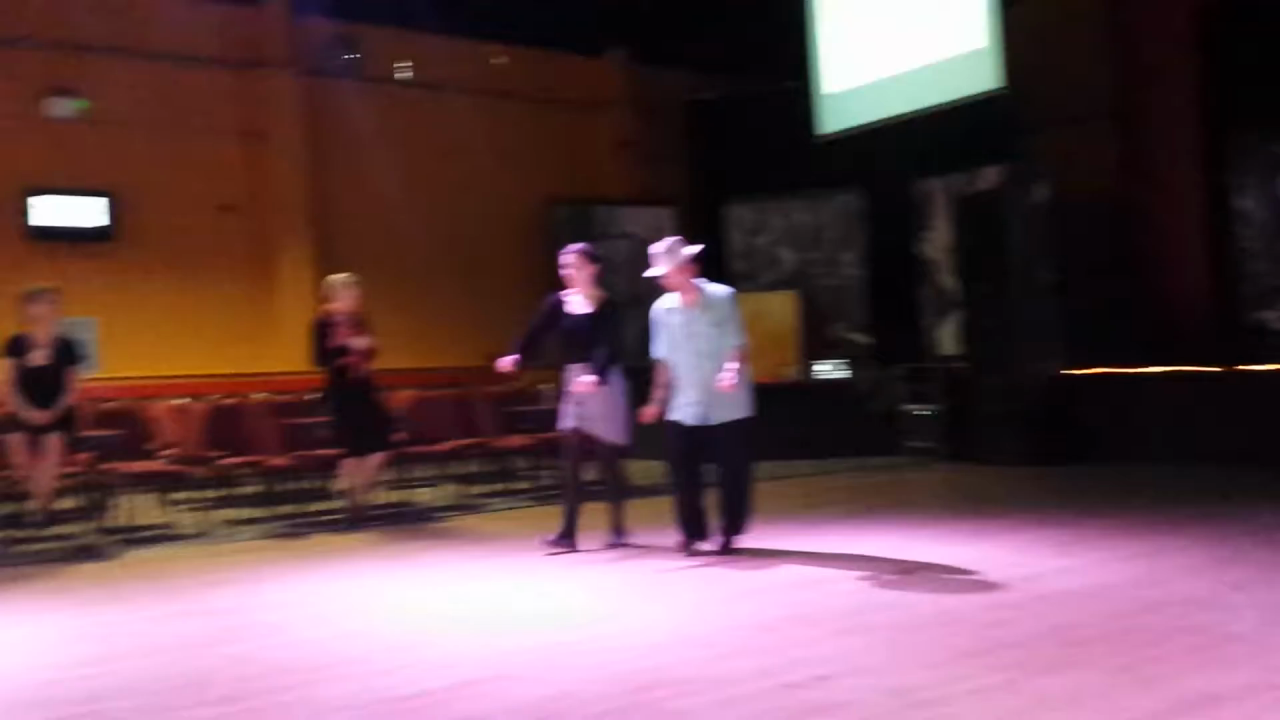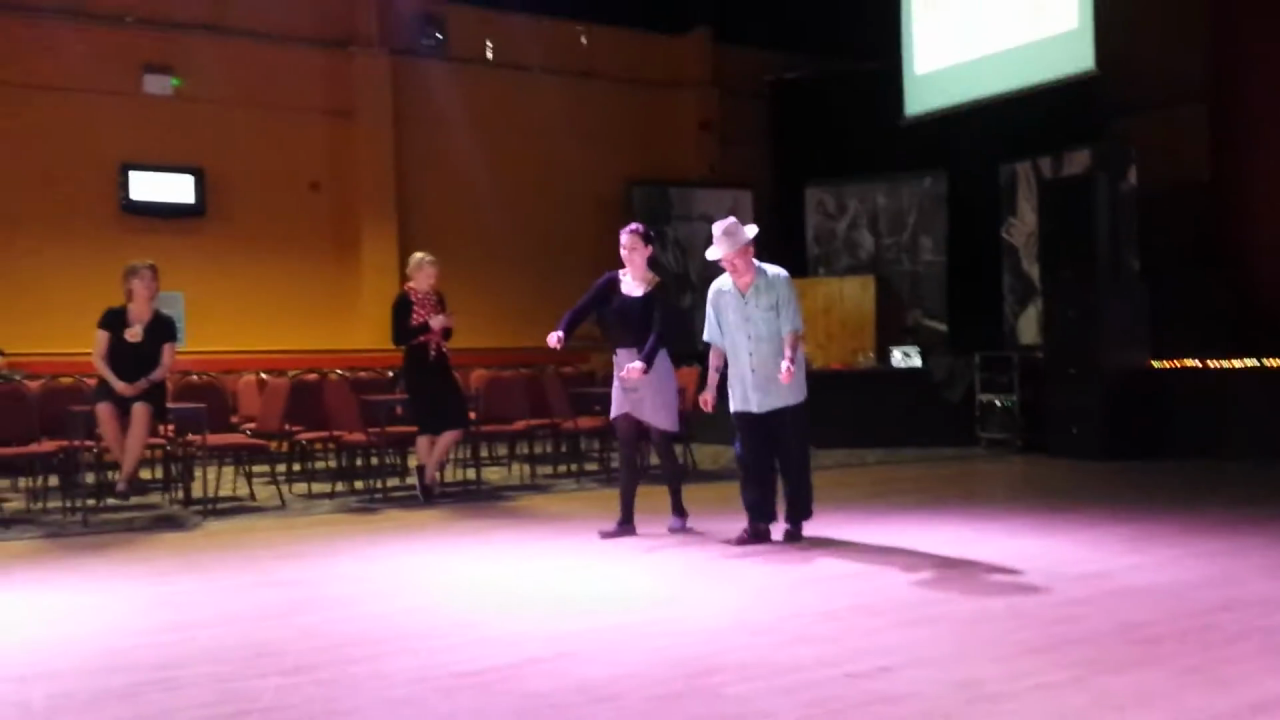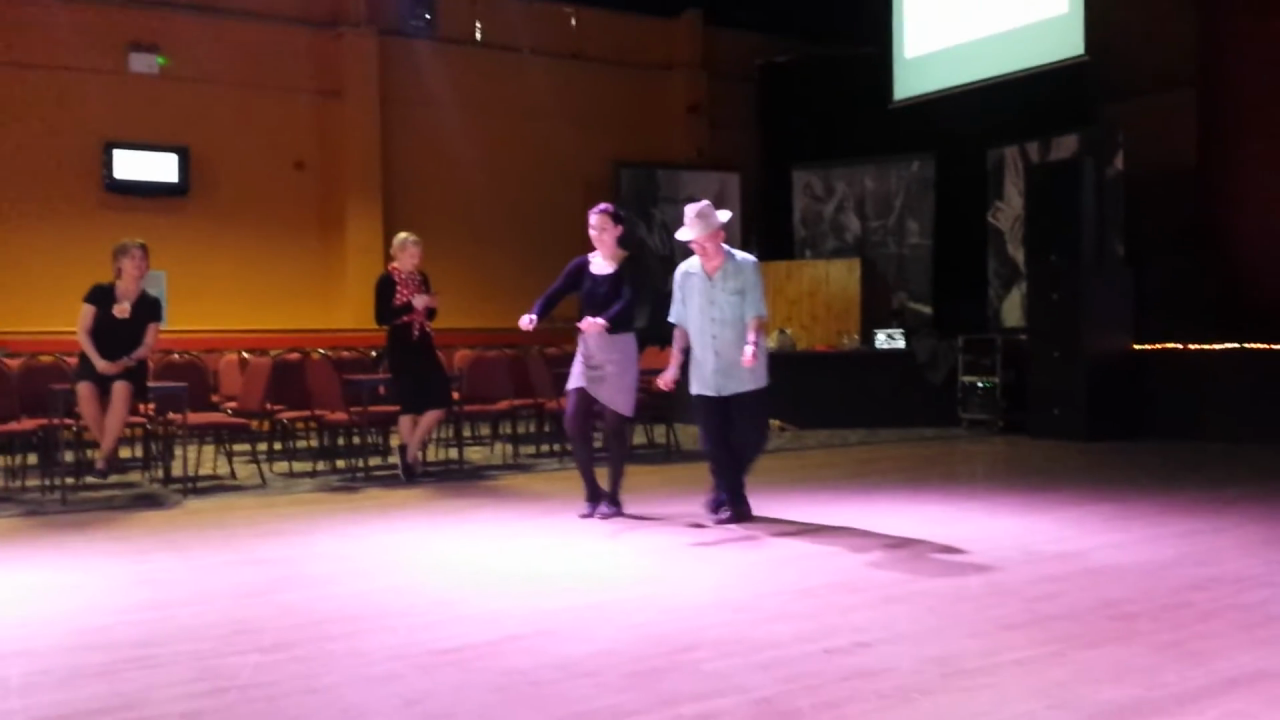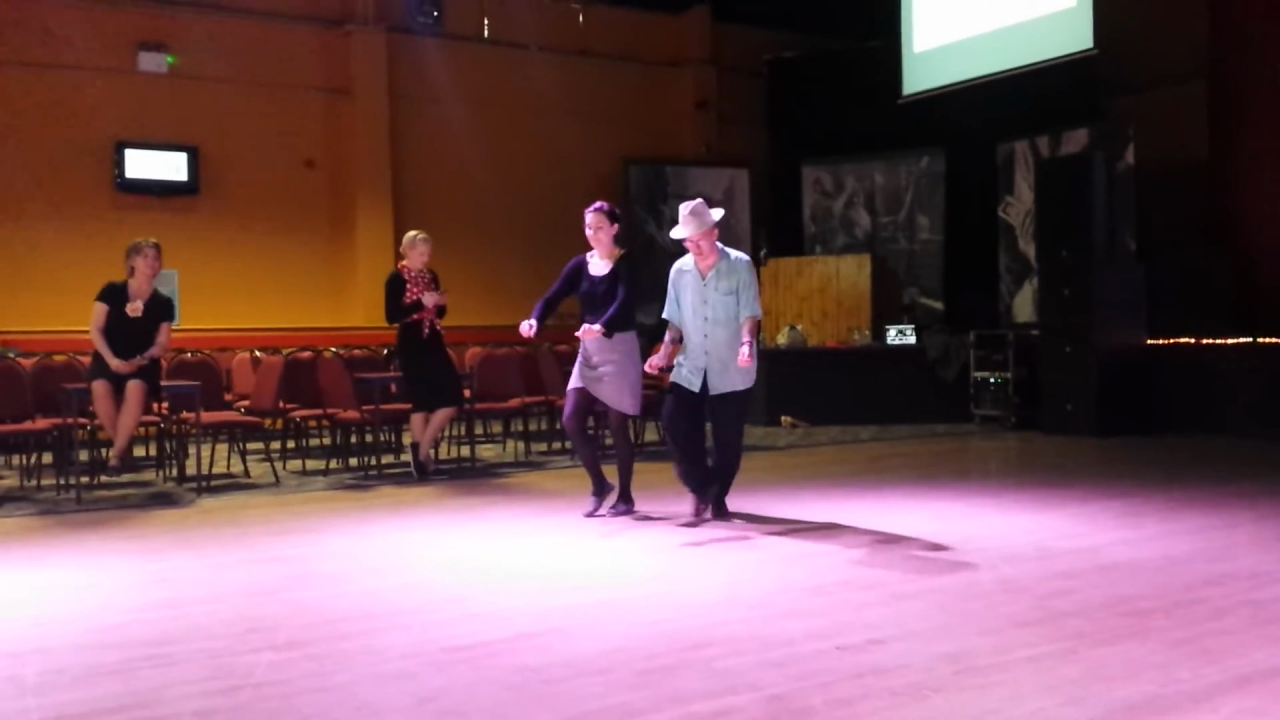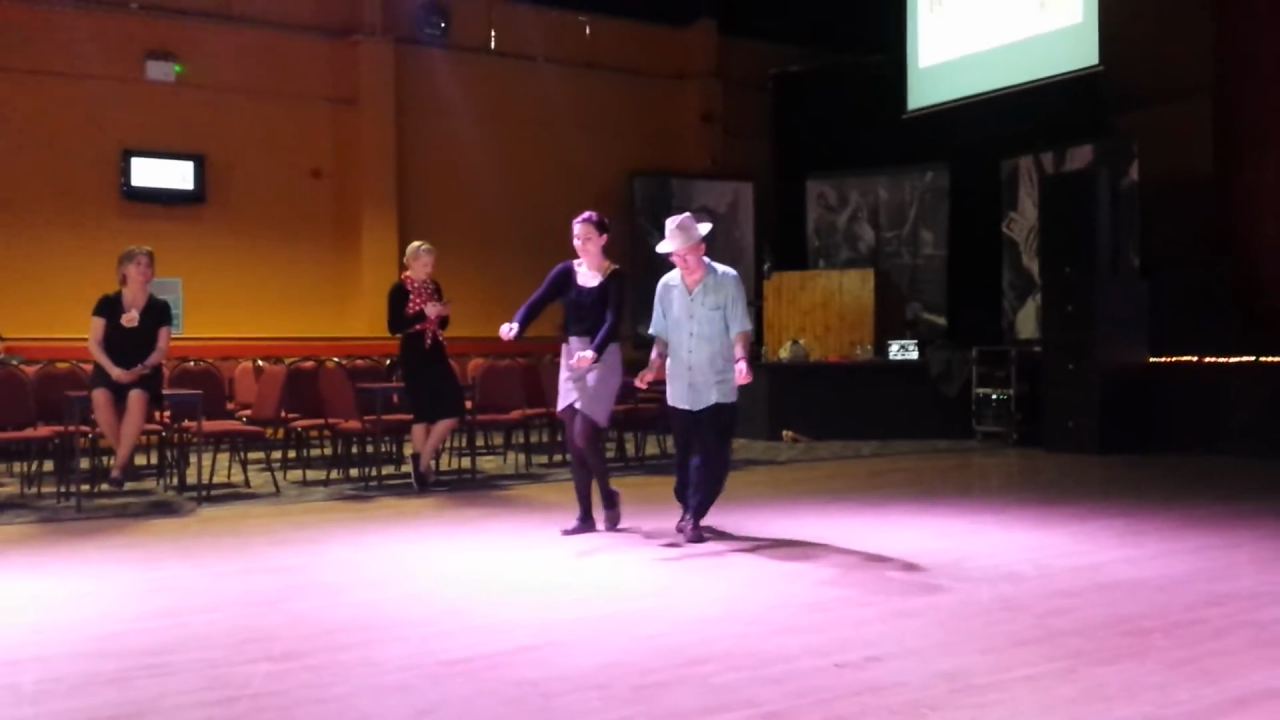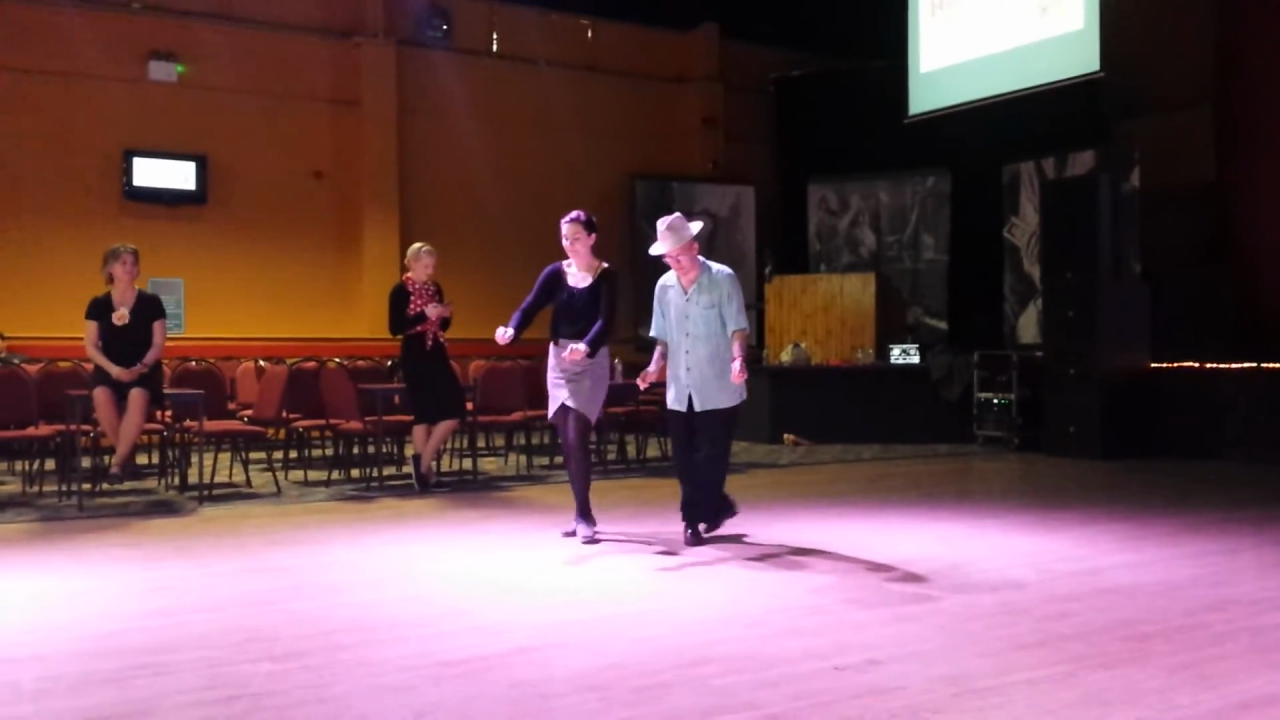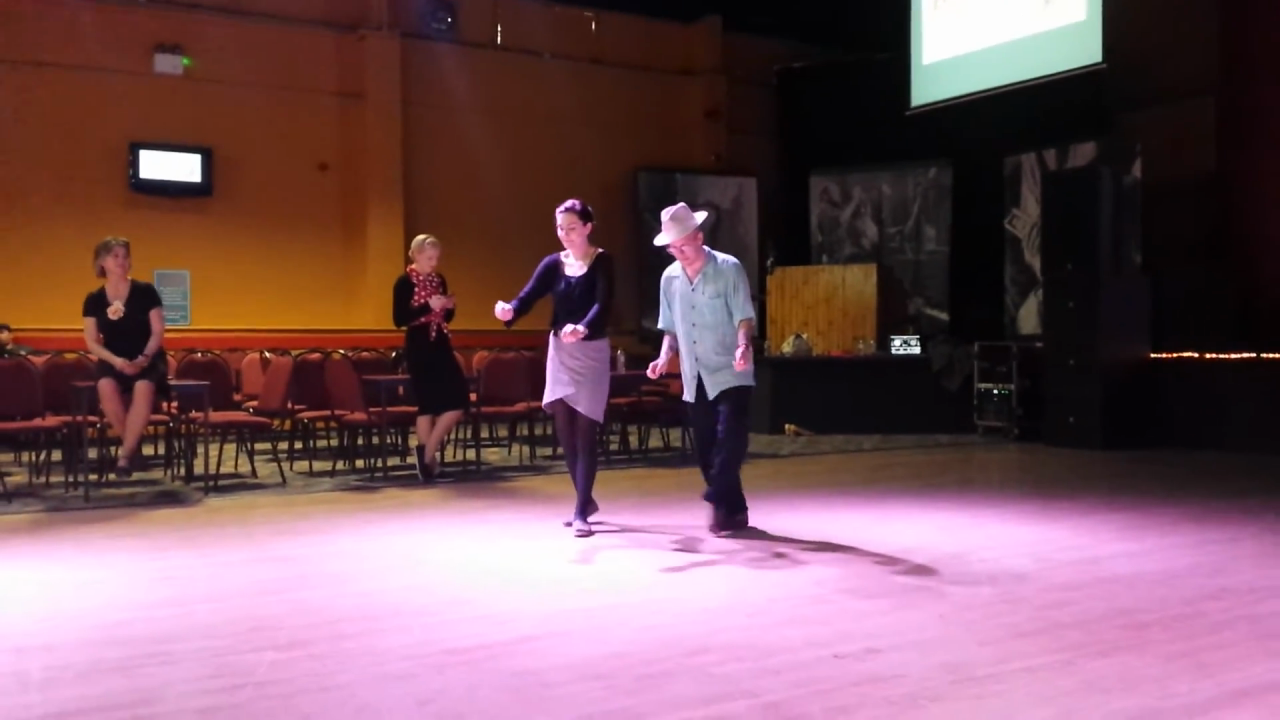
dt=0.3s
person 1, frame 1
left shoulder: (722, 298)
right shoulder: (662, 310)
left elbow: (735, 344)
right elbow: (665, 359)
left wrist: (733, 369)
right wrist: (658, 399)
left hip: (727, 404)
right hip: (685, 407)
left knee: (733, 469)
right knee: (682, 464)
left ankle: (730, 532)
right ankle: (694, 531)
person 1, frame 2
left shoulder: (778, 280)
right shoulder: (717, 291)
left elbow: (791, 328)
right elbow: (717, 344)
left wrist: (788, 359)
right wrist: (711, 385)
left hip: (783, 389)
right hip: (743, 392)
left knee: (792, 455)
right knee: (751, 459)
left ankle: (796, 519)
right ankle: (758, 524)
person 1, frame 3
left shoulder: (746, 267)
right shoulder: (684, 273)
left elbow: (755, 315)
right elbow: (682, 325)
left wrist: (752, 344)
right wrist: (674, 366)
left hip: (743, 373)
right hip: (705, 375)
left knee: (748, 437)
right knee: (716, 441)
left ankle: (726, 494)
right ankle: (734, 500)
person 1, frame 4
left shoulder: (740, 266)
right shoulder: (679, 271)
left elbow: (749, 314)
right elbow: (676, 321)
left wrist: (746, 343)
right wrist: (664, 353)
left hip: (731, 371)
right hip: (690, 367)
left knee: (728, 437)
right knee: (674, 422)
left ankle: (717, 495)
right ankle: (702, 487)
person 1, frame 5
left shoulder: (727, 281)
right shoulder: (666, 286)
left elbow: (739, 329)
right elbow: (662, 336)
left wrist: (741, 360)
right wrist: (653, 367)
left hip: (718, 386)
right hip: (680, 387)
left knee: (710, 452)
right knee: (686, 453)
left ankle: (694, 517)
right ankle: (689, 511)
person 1, frame 6
left shoulder: (723, 279)
right shoulder: (664, 287)
left elbow: (737, 328)
right elbow: (663, 338)
left wrist: (738, 359)
right wrist: (655, 368)
left hip: (718, 388)
right hip: (679, 389)
left knee: (710, 457)
right knee: (684, 456)
left ankle: (694, 520)
right ankle: (717, 507)
person 1, frame 7
left shoulder: (729, 269)
right shoulder: (669, 278)
left elbow: (743, 317)
left wrist: (743, 347)
right wrist: (664, 358)
left hip: (729, 375)
right hip: (694, 378)
left knee: (729, 438)
right knee: (708, 448)
left ankle: (727, 507)
right ankle: (728, 508)
person 2, frame 1
left shoulder: (606, 305)
right shoulder: (557, 303)
left elbow: (609, 346)
right elbow: (536, 333)
left wrist: (597, 376)
right wrist: (516, 356)
left hip: (604, 383)
right hip: (573, 385)
left knee: (608, 459)
right knee: (572, 459)
left ankle: (617, 527)
right ankle: (568, 533)
person 2, frame 2
left shoulder: (658, 289)
right shoulder: (611, 281)
left elbow: (659, 331)
right elbow: (584, 308)
left wrist: (643, 363)
right wrist: (562, 331)
left hip: (653, 368)
right hip: (622, 367)
left knee: (661, 443)
right knee: (626, 446)
left ankle: (678, 510)
right ankle: (626, 520)
person 2, frame 3
left shoulder: (629, 265)
right shoulder: (582, 265)
left elbow: (628, 302)
right elbow: (555, 293)
left wrist: (604, 321)
right wrist: (535, 314)
left hip: (619, 348)
right hip: (587, 350)
left knee: (613, 427)
right knee: (573, 421)
left ankle: (613, 498)
right ankle: (592, 493)
person 2, frame 4
left shoulder: (625, 263)
right shoulder: (580, 265)
left elbow: (623, 302)
right elbow: (555, 296)
left wrist: (600, 327)
right wrist: (535, 320)
left hip: (620, 347)
right hip: (588, 351)
left knee: (617, 427)
right knee: (571, 420)
left ankle: (625, 496)
right ankle: (599, 484)
person 2, frame 5
left shoulder: (614, 277)
right shoulder: (565, 271)
left elbow: (613, 320)
right elbow: (538, 301)
left wrist: (594, 352)
right wrist: (516, 325)
left hip: (602, 359)
right hip: (570, 357)
left knee: (584, 436)
right knee: (573, 441)
left ankle: (608, 495)
right ankle: (585, 515)
person 2, frame 6
left shoulder: (605, 275)
right shoulder: (555, 272)
left elbow: (605, 320)
right elbow: (530, 307)
left wrist: (586, 347)
right wrist: (511, 329)
left hip: (592, 361)
right hip: (559, 359)
left knee: (577, 437)
right knee: (566, 441)
left ankle: (584, 515)
right ankle: (582, 513)
person 2, frame 7
left shoulder: (602, 262)
right shoulder: (553, 263)
left elbow: (603, 305)
right elbow: (528, 297)
left wrist: (582, 328)
right wrist: (509, 311)
left hip: (592, 353)
right hip: (560, 352)
left knee: (585, 434)
right knee: (565, 432)
left ankle: (581, 511)
right ankle: (585, 501)
person 3, frame 1
left shoulder: (358, 319)
right shoulder: (324, 322)
right elbow: (321, 359)
left wrist: (368, 347)
right wrist: (349, 347)
left hip: (362, 385)
right hip: (341, 387)
left knee: (380, 441)
right knee: (354, 444)
left ankle: (356, 492)
right ankle: (354, 498)
person 3, frame 2
left shoulder: (437, 298)
right shoulder: (403, 300)
right elbow: (399, 338)
left wrist: (447, 325)
right wrist: (427, 326)
left hip: (440, 363)
right hip: (417, 365)
left knee: (457, 420)
right knee: (427, 423)
left ankle: (429, 471)
right ankle: (427, 477)
person 3, frame 3
left shoulder: (421, 278)
right shoulder: (386, 280)
right elbow: (381, 318)
left wrist: (431, 306)
right wrist: (410, 306)
left hip: (423, 343)
right hip: (400, 346)
left knee: (440, 399)
right knee: (409, 402)
left ankle: (410, 450)
right ankle: (409, 455)
person 3, frame 4
left shoulder: (431, 276)
right shoulder: (396, 278)
right elbow: (392, 317)
left wrist: (441, 304)
right wrist: (420, 303)
left hip: (433, 341)
right hip: (411, 344)
left knee: (451, 397)
right knee: (421, 401)
left ankle: (423, 449)
right ankle: (420, 455)
person 3, frame 5
left shoulder: (434, 286)
right shoulder: (400, 289)
right elbow: (394, 327)
left wrist: (444, 314)
right wrist: (422, 314)
left hip: (436, 352)
right hip: (413, 354)
left knee: (453, 408)
right knee: (423, 411)
left ankle: (423, 461)
right ankle: (422, 466)
person 3, frame 6
left shoulder: (435, 288)
right shoulder: (401, 290)
right elbow: (395, 328)
left wrist: (446, 315)
right wrist: (424, 315)
left hip: (437, 353)
right hip: (415, 355)
left knee: (454, 409)
right knee: (424, 412)
left ankle: (424, 462)
right ankle: (423, 467)
person 3, frame 7
left shoulder: (439, 280)
right shoulder: (405, 282)
right elbow: (399, 320)
left wrist: (449, 307)
right wrist: (428, 306)
left hip: (441, 345)
right hip: (419, 347)
left knee: (458, 399)
right knee: (428, 403)
left ankle: (427, 453)
right ankle: (427, 459)
person 4, frame 1
left shoulder: (66, 346)
right shoulder: (16, 344)
left elbow: (71, 389)
right elbow: (9, 386)
left wrist: (55, 411)
right wrist: (26, 411)
left hip: (56, 414)
right hip: (25, 413)
left knee: (53, 440)
right knee: (16, 440)
left ankle: (42, 501)
right ankle: (39, 496)
person 4, frame 2
left shoulder: (165, 323)
right shoulder: (112, 316)
left elbow: (166, 365)
right elbow: (98, 357)
left wrist: (144, 383)
right wrist: (116, 383)
left hip: (147, 387)
right hip: (114, 383)
left knee: (141, 411)
right knee: (105, 411)
left ankle: (125, 477)
right ankle: (128, 468)
person 4, frame 3
left shoulder: (151, 304)
right shoulder: (99, 293)
left elbow: (148, 345)
right elbow: (82, 332)
left wrist: (126, 361)
right wrist: (98, 361)
left hip: (129, 365)
right hip: (94, 361)
left knee: (121, 389)
right knee: (85, 390)
left ankle: (103, 456)
right ankle: (107, 447)
person 4, frame 4
left shoulder: (164, 303)
right shoulder: (111, 291)
left elbow: (161, 344)
right elbow: (95, 330)
left wrist: (140, 360)
right wrist: (111, 360)
left hip: (142, 363)
right hip: (107, 359)
left knee: (135, 388)
right knee: (100, 388)
left ankle: (117, 453)
right ankle: (122, 445)
person 4, frame 5
left shoulder: (160, 308)
right shoulder: (107, 303)
left elbow: (162, 349)
right elbow: (94, 343)
left wrist: (141, 368)
right wrist: (112, 369)
left hip: (144, 372)
right hip: (109, 369)
left knee: (137, 398)
right knee: (101, 397)
left ankle: (119, 464)
right ankle: (124, 455)
person 4, frame 6
left shoulder: (151, 302)
right shoulder: (98, 304)
left elbow: (158, 344)
right elbow: (91, 347)
left wrist: (141, 367)
right wrist: (112, 368)
left hip: (143, 370)
right hip: (109, 369)
left knee: (138, 397)
right knee: (101, 396)
left ankle: (118, 460)
right ankle: (124, 453)
person 4, frame 7
left shoulder: (146, 292)
right shoulder: (94, 300)
left elbow: (158, 332)
right elbow: (92, 342)
left wrist: (144, 358)
right wrist: (115, 361)
left hip: (148, 360)
right hip: (113, 361)
left knee: (143, 388)
right knee: (106, 388)
left ankle: (126, 452)
right ankle: (131, 444)
